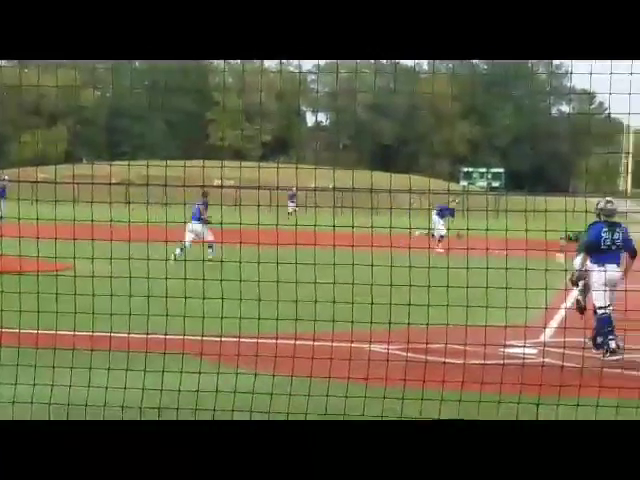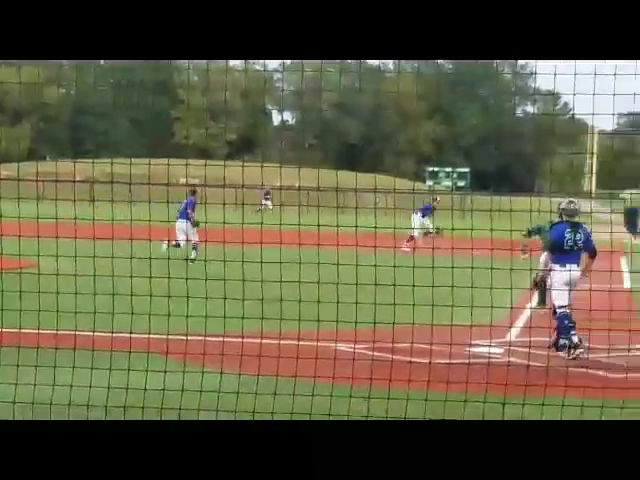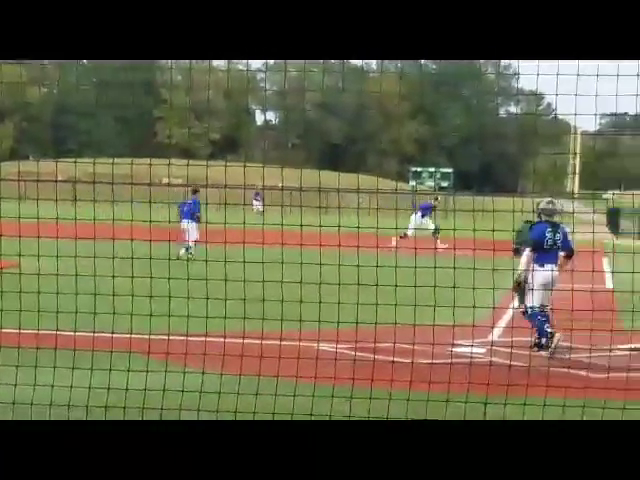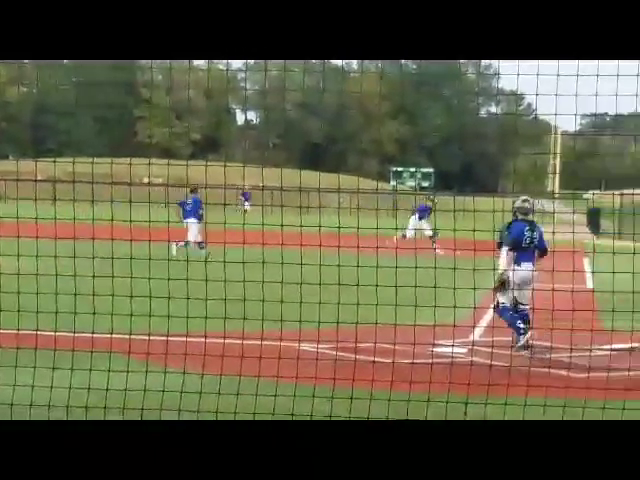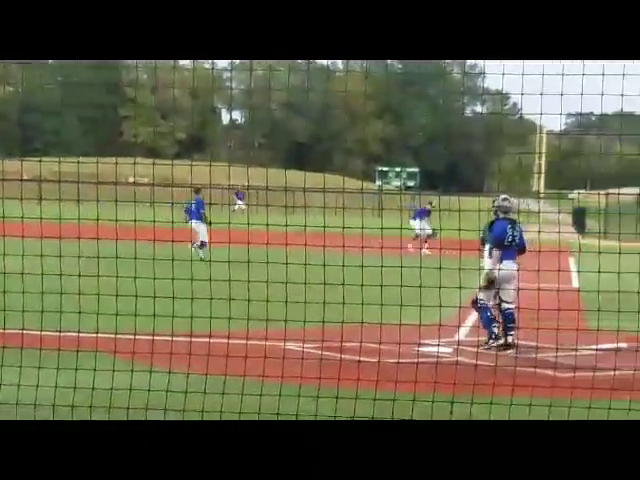
dt=0.1s
person 1, frame 1
left shoulder: (596, 228)
right shoulder: (622, 229)
left elbow: (586, 252)
right elbow: (632, 253)
left wrist: (578, 270)
right wrist: (625, 272)
left hip: (598, 272)
right hip: (615, 272)
left knee: (601, 310)
right knee: (605, 307)
left ankle: (612, 347)
right ankle: (600, 341)
person 1, frame 2
left shoulder: (558, 228)
right shoulder: (583, 230)
left elbow: (549, 251)
right elbow: (592, 253)
left wrist: (542, 271)
right wrist: (584, 271)
left hip: (559, 271)
right hip: (575, 271)
left knee: (561, 310)
right knee: (564, 307)
left ankle: (575, 343)
right ankle: (562, 342)
person 1, frame 3
left shoulder: (538, 227)
right shoulder: (561, 229)
left elbow: (531, 251)
right elbow: (569, 253)
left wrist: (522, 272)
right wrist: (558, 268)
left hip: (537, 271)
right hip: (552, 271)
left knee: (531, 310)
right knee: (543, 307)
left ankle: (549, 335)
right ankle: (542, 342)
person 1, frame 4
left shoulder: (516, 226)
right shoulder: (536, 228)
left elbow: (511, 250)
right elbow: (543, 252)
left wrist: (504, 271)
left hip: (515, 269)
right hip: (529, 270)
left knee: (503, 306)
right knee: (523, 307)
left ankle: (522, 332)
right ankle: (523, 341)
person 1, frame 5
left shoulder: (498, 224)
right shoulder: (517, 226)
left elbow: (497, 248)
right elbow: (522, 249)
left wrist: (492, 269)
left hip: (497, 267)
right hip: (512, 267)
left knee: (481, 302)
right knee: (508, 305)
left ankle: (494, 335)
right ankle: (510, 340)
